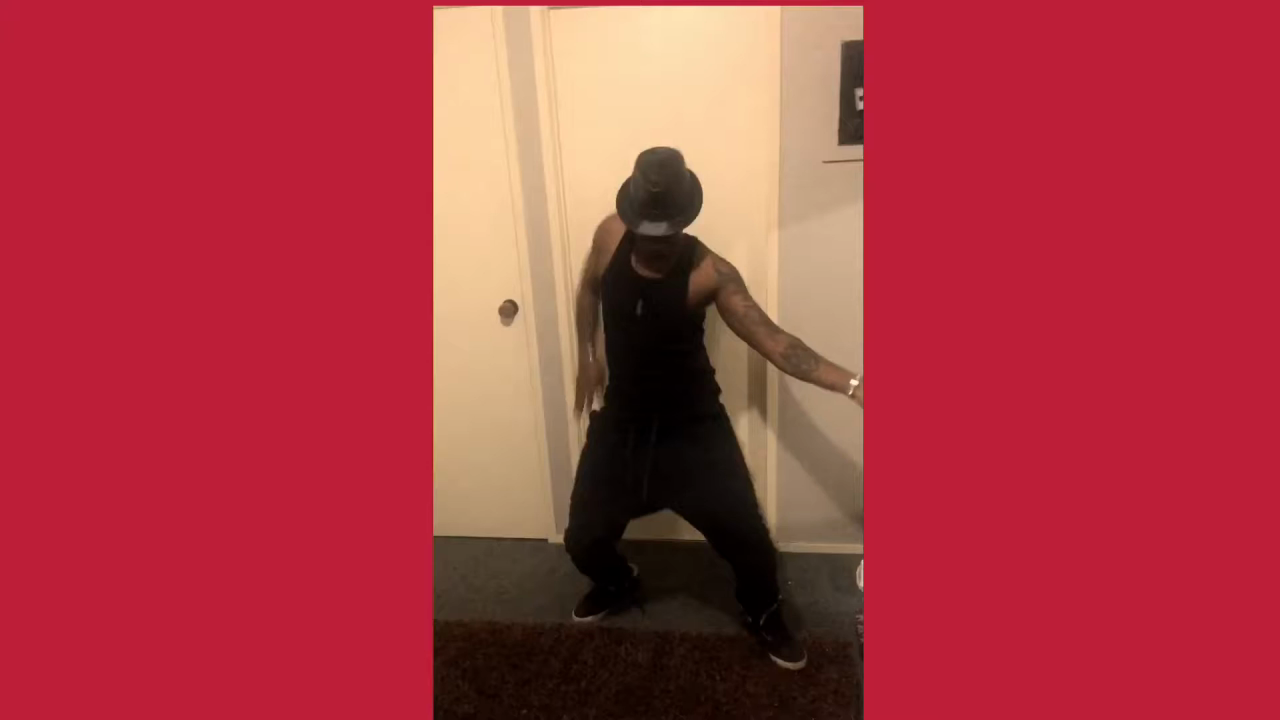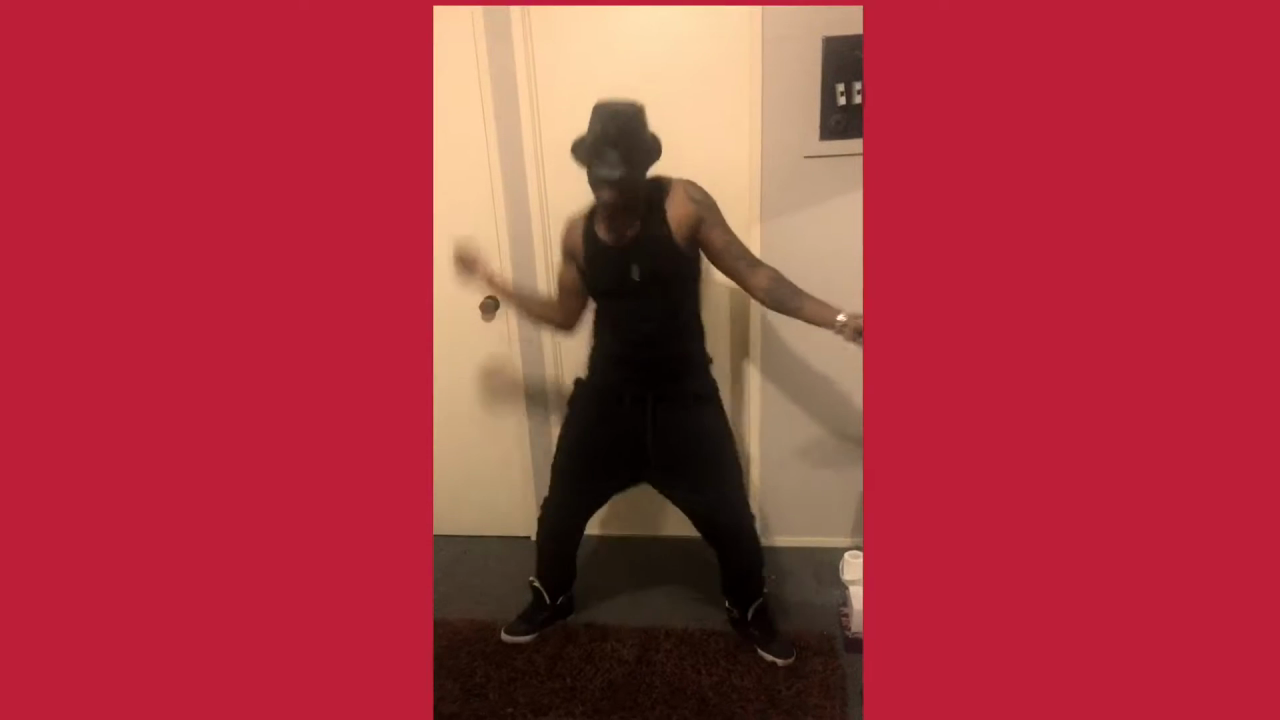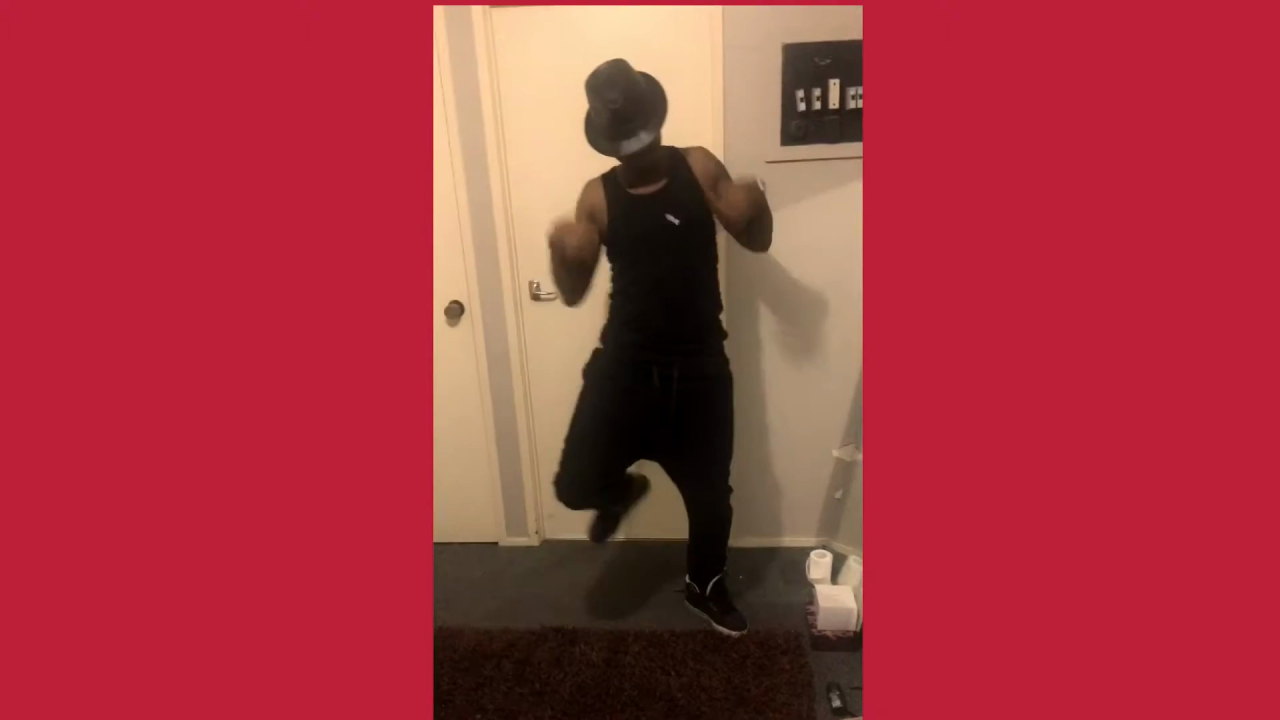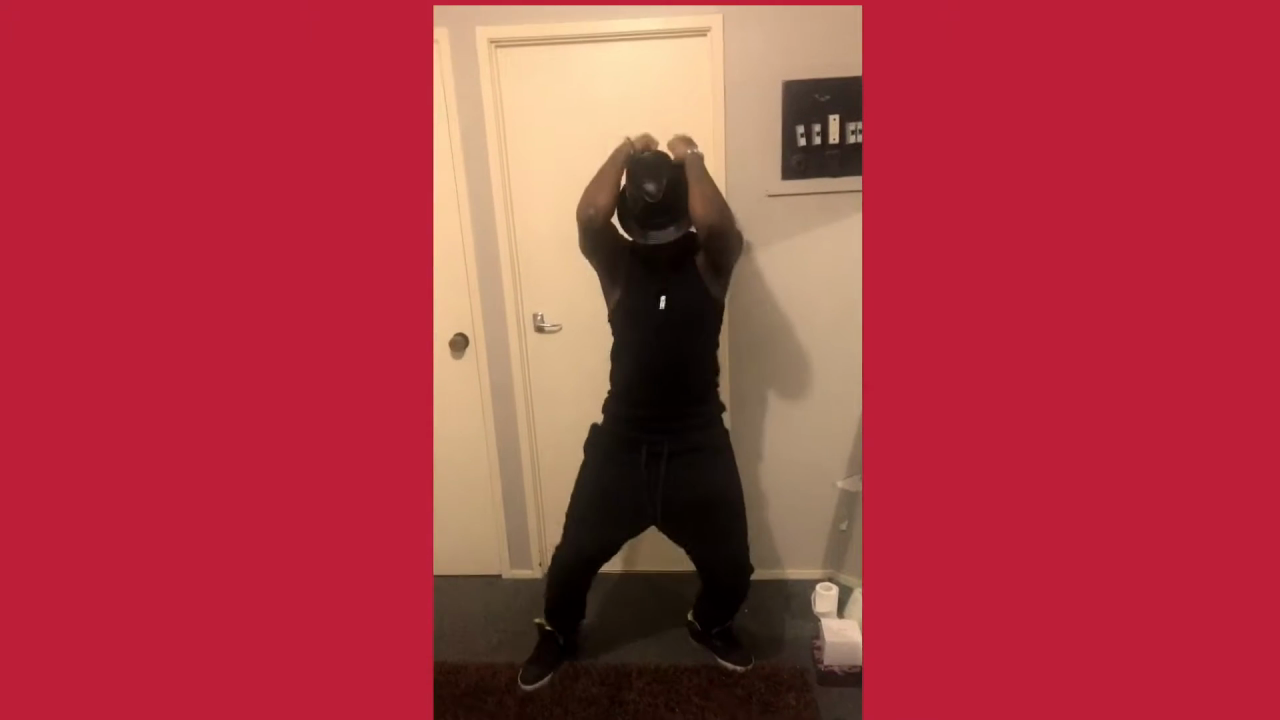
dt=1s
person 1, frame 1
left shoulder: (709, 272)
right shoulder: (610, 234)
left elbow: (774, 342)
left wrist: (853, 384)
right wrist: (587, 356)
left hip: (693, 428)
right hip: (620, 423)
left knee: (749, 540)
right knee: (584, 539)
left ankle: (764, 616)
right ankle: (617, 585)
person 1, frame 2
left shoulder: (683, 204)
right shoulder: (580, 232)
left elbow: (752, 274)
right elbow: (564, 317)
left wrist: (838, 318)
right wrist: (493, 281)
left hip: (682, 397)
right hip: (605, 398)
left knee: (731, 523)
right knee: (561, 512)
left ankle: (748, 610)
right ankle: (550, 599)
person 1, frame 3
left shoulder: (699, 167)
right shoulder: (597, 197)
left elbow: (756, 239)
right elbow: (574, 292)
left wrist: (754, 206)
right wrist: (562, 250)
left hip: (700, 367)
right hip: (625, 365)
left knee: (710, 493)
right knee: (575, 483)
left ankle: (706, 584)
right ankle: (622, 487)
person 1, frame 4
left shoulder: (714, 260)
right shoulder: (616, 263)
left elbow: (713, 219)
right elbow: (590, 215)
left wrist: (690, 156)
right wrist: (626, 153)
left hip: (698, 447)
right hip: (621, 445)
left knee: (732, 569)
right knee: (573, 559)
left ankle: (710, 625)
right ankle: (555, 636)
